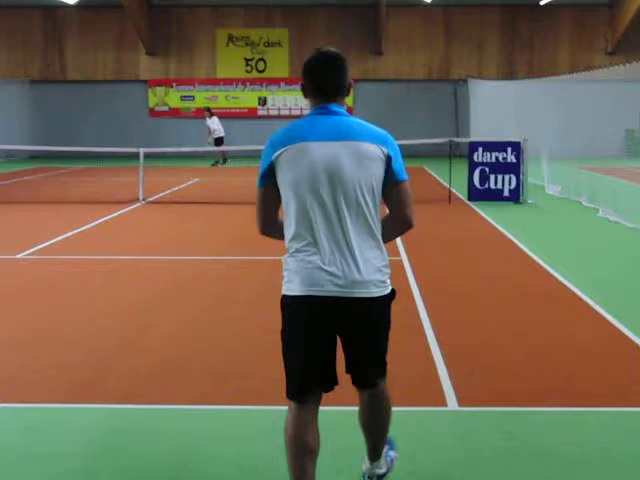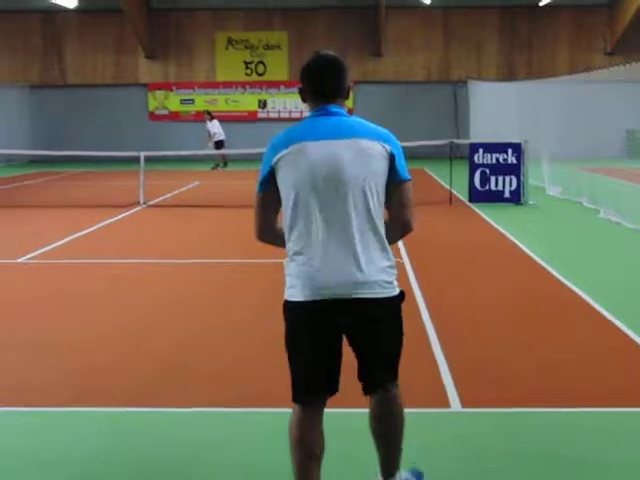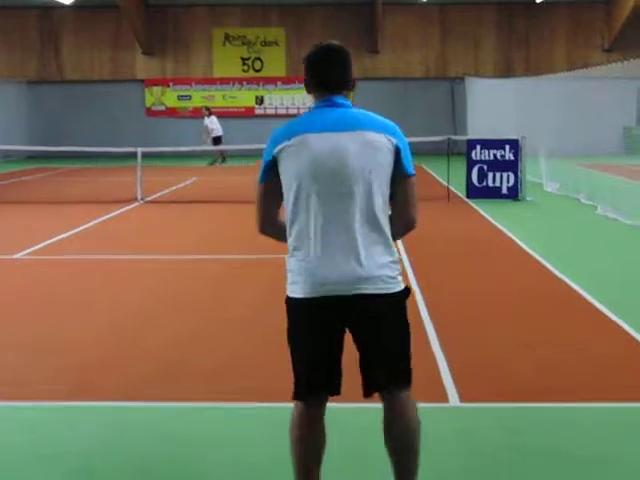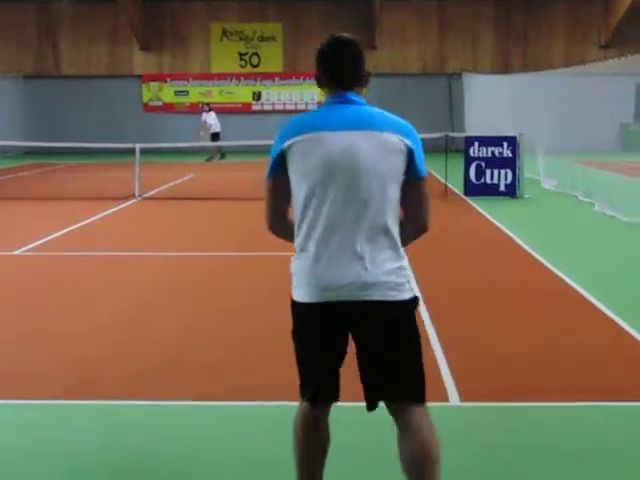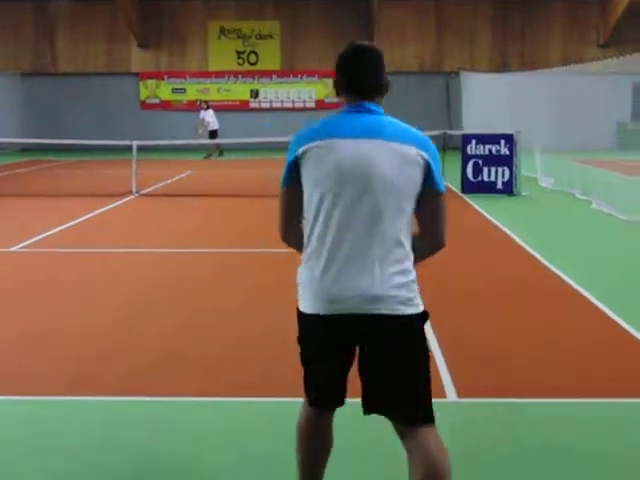
dt=0.1s
person 1, frame 1
left shoulder: (281, 143)
right shoulder: (379, 140)
left elbow: (266, 224)
right elbow: (404, 218)
left hip: (305, 289)
right hip: (368, 287)
left knee: (303, 400)
right knee: (372, 384)
person 1, frame 2
left shoulder: (281, 147)
right shoulder: (381, 140)
left elbow: (264, 231)
right elbow: (403, 221)
left hip: (307, 292)
right hip: (375, 288)
left knee: (309, 404)
right knee: (385, 389)
person 1, frame 3
left shoulder: (284, 139)
right shoulder: (387, 132)
left elbow: (266, 224)
right elbow: (407, 218)
left hip: (310, 288)
right hip: (379, 284)
left knee: (309, 403)
right knee: (397, 393)
person 1, frame 4
left shoulder: (292, 134)
right shoulder: (401, 133)
left elbow: (275, 221)
right elbow: (419, 221)
left hip: (315, 291)
right hip: (387, 290)
left knee: (315, 402)
right knee: (410, 407)
person 1, frame 5
left shoulder: (308, 142)
right shoulder: (419, 146)
left elbow: (289, 232)
right elbow: (433, 238)
left hip: (321, 302)
right hip: (394, 305)
left knee: (318, 408)
right knee: (417, 426)
